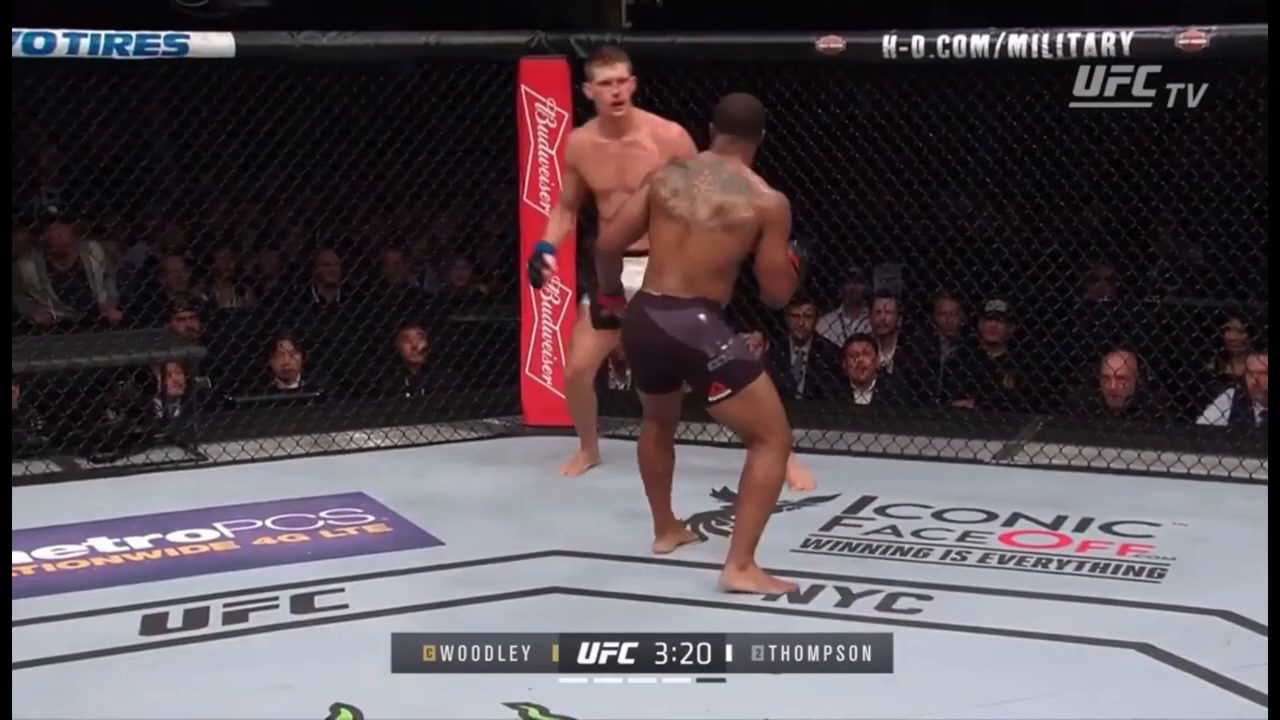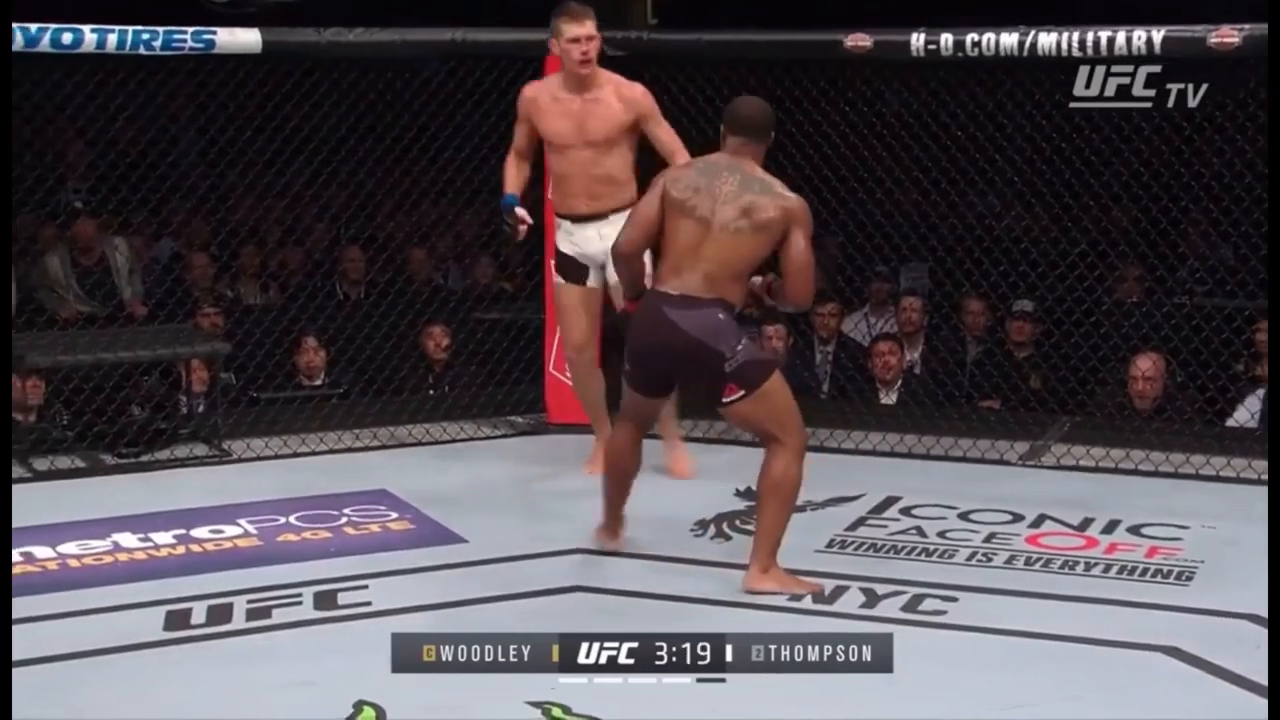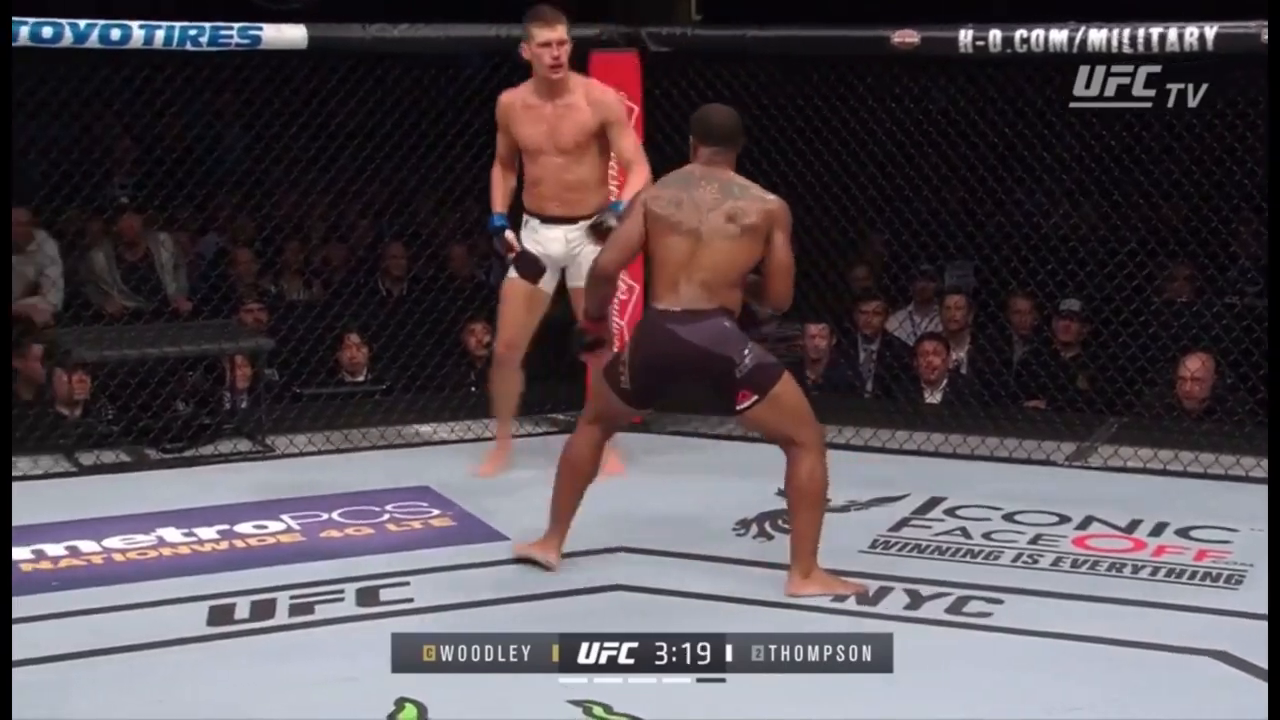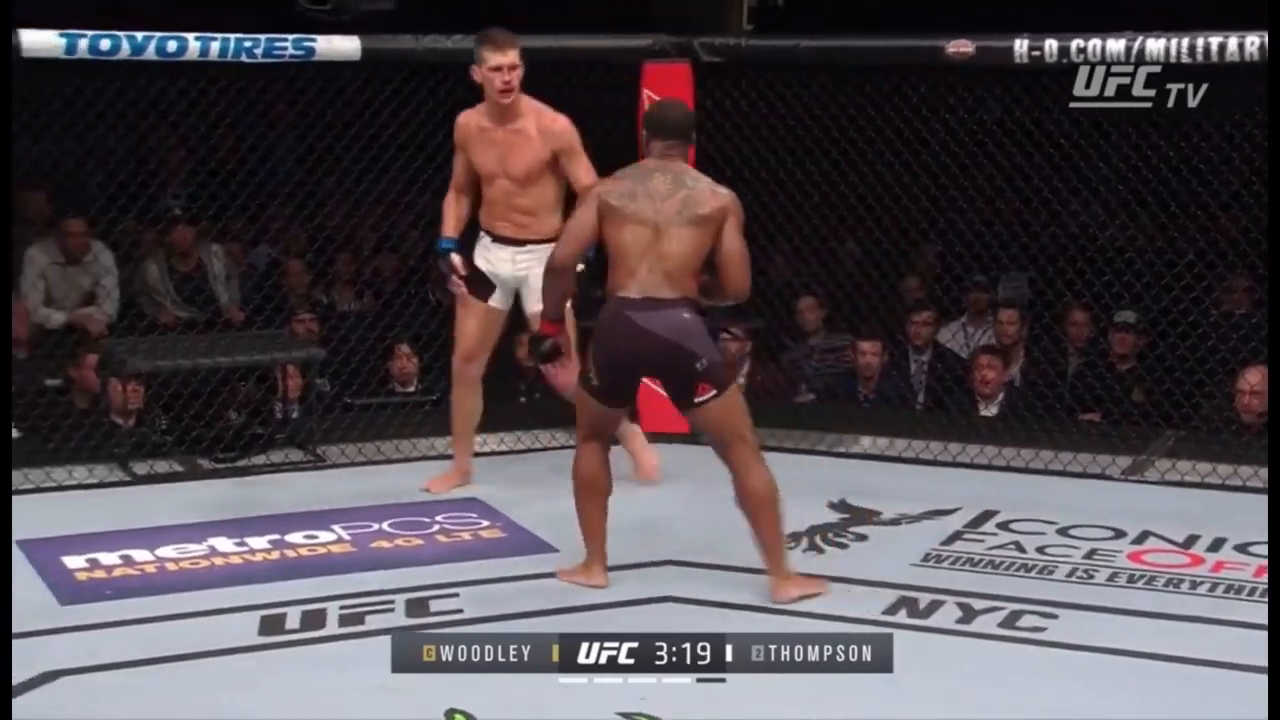
dt=0.2s
person 1, frame 1
left shoulder: (666, 175)
right shoulder: (768, 202)
left elbow: (608, 243)
right elbow: (777, 295)
left wrist: (613, 296)
right wrist: (791, 262)
left hip: (644, 320)
right hip: (697, 329)
left knee: (657, 423)
right knee: (771, 439)
left ankle: (665, 528)
right ankle: (741, 567)
person 1, frame 2
left shoulder: (677, 177)
right shoulder: (789, 203)
left elbow: (625, 248)
right elbow: (800, 298)
left wrist: (635, 299)
left hip: (660, 320)
right hip: (713, 332)
left knee: (631, 421)
right knee: (784, 440)
left ankle: (611, 526)
right ankle: (762, 569)
person 1, frame 3
left shoulder: (654, 195)
right shoulder: (771, 208)
left elbow: (607, 267)
right elbow: (781, 299)
left wrist: (592, 323)
left hip: (657, 339)
right hip: (717, 343)
left knee: (592, 427)
right knee: (806, 442)
left ankle: (550, 544)
right ankle: (805, 573)
person 1, frame 4
left shoulder: (607, 189)
right shoulder: (720, 199)
left elbow: (560, 260)
right elbow: (736, 290)
left wrist: (550, 325)
left hip: (617, 327)
right hip: (682, 331)
left knee: (591, 440)
right knee: (744, 452)
left ankle: (594, 565)
right ankle: (781, 576)
person 2, frame 1
left shoulder: (669, 137)
right shoulder: (578, 144)
right elbow: (567, 208)
right wrist: (545, 250)
right hip: (614, 268)
right knee: (576, 371)
right ankle: (589, 449)
person 2, frame 2
left shoulder: (631, 96)
right shoulder: (533, 98)
left elbow: (678, 158)
right elbow: (519, 157)
right wrist: (511, 202)
left hip: (621, 227)
right hip: (568, 234)
right knee: (578, 348)
left ankle: (672, 440)
right ankle: (605, 437)
person 2, frame 3
left shoulder: (602, 101)
right shoulder: (510, 104)
left elbow: (638, 167)
left wrist: (619, 209)
right wrist: (498, 218)
left hip: (588, 233)
right hip: (535, 233)
right knee: (507, 349)
right ankle: (501, 442)
person 2, frame 4
left shoulder: (554, 128)
right shoulder: (467, 125)
left elbow: (593, 195)
right wrist: (448, 245)
left hip: (542, 256)
right hip: (489, 252)
left knee: (562, 376)
right knee: (465, 362)
left ankle: (630, 435)
right ankle: (460, 465)
